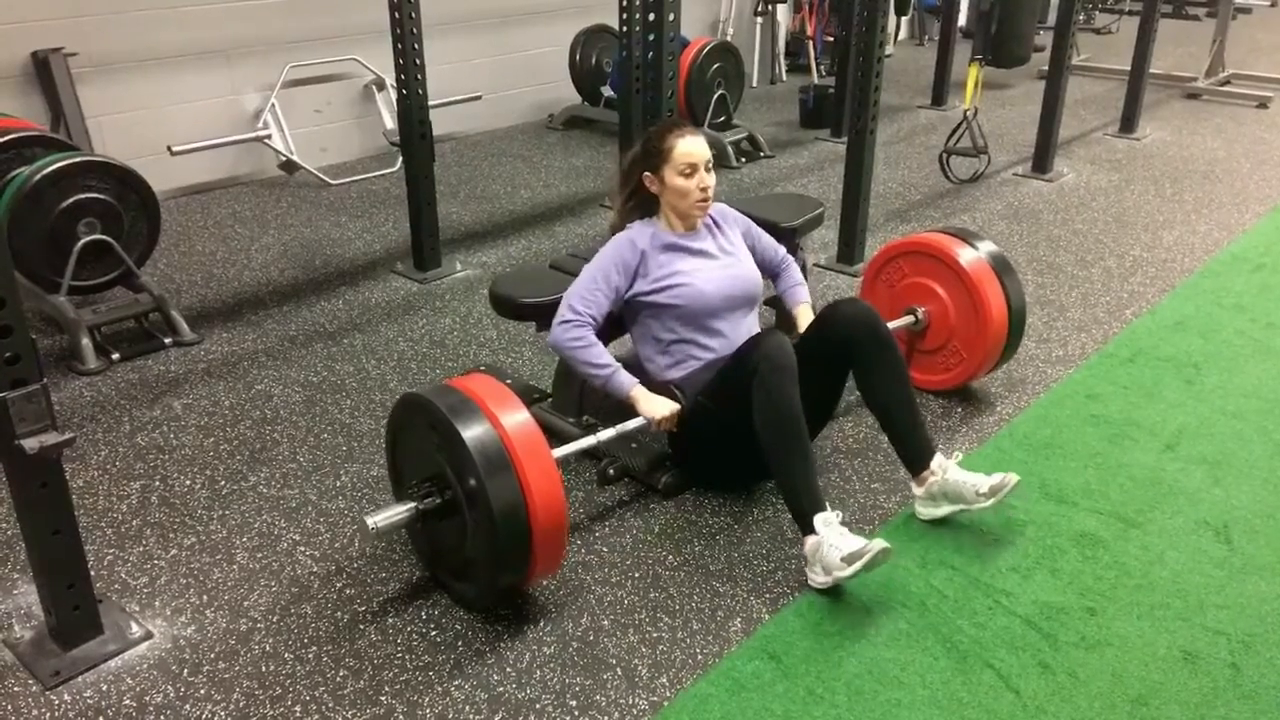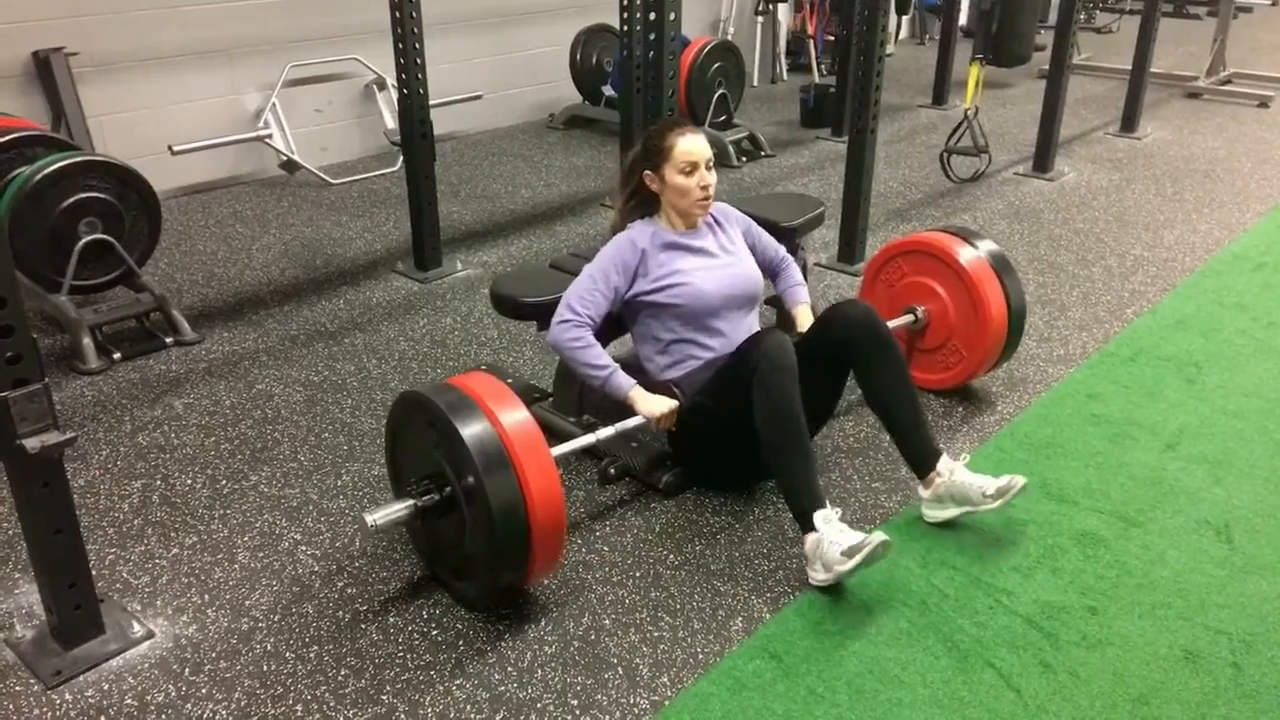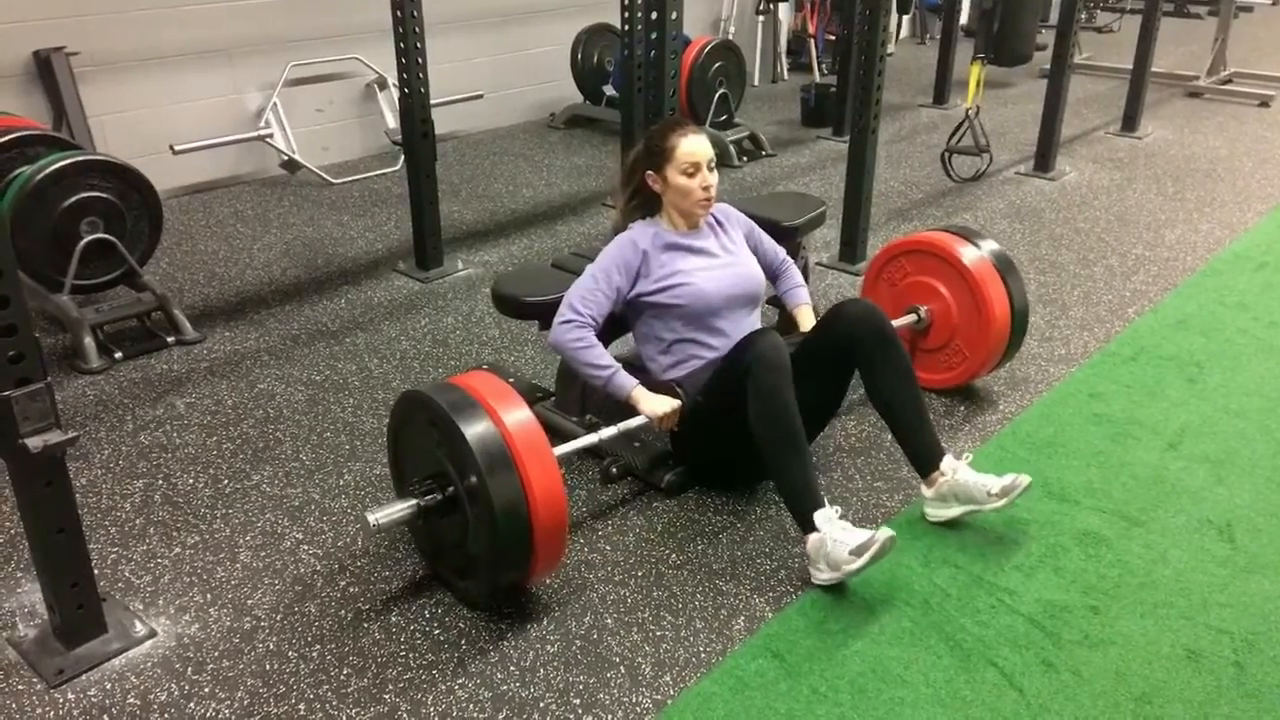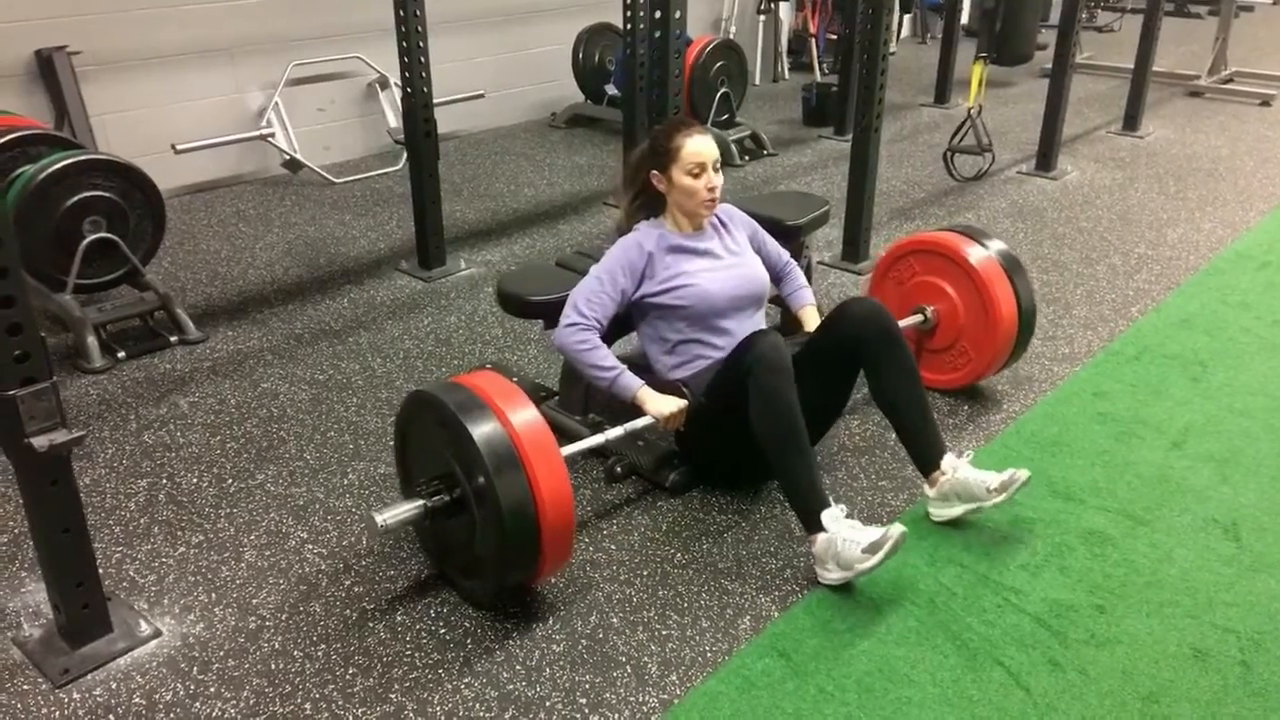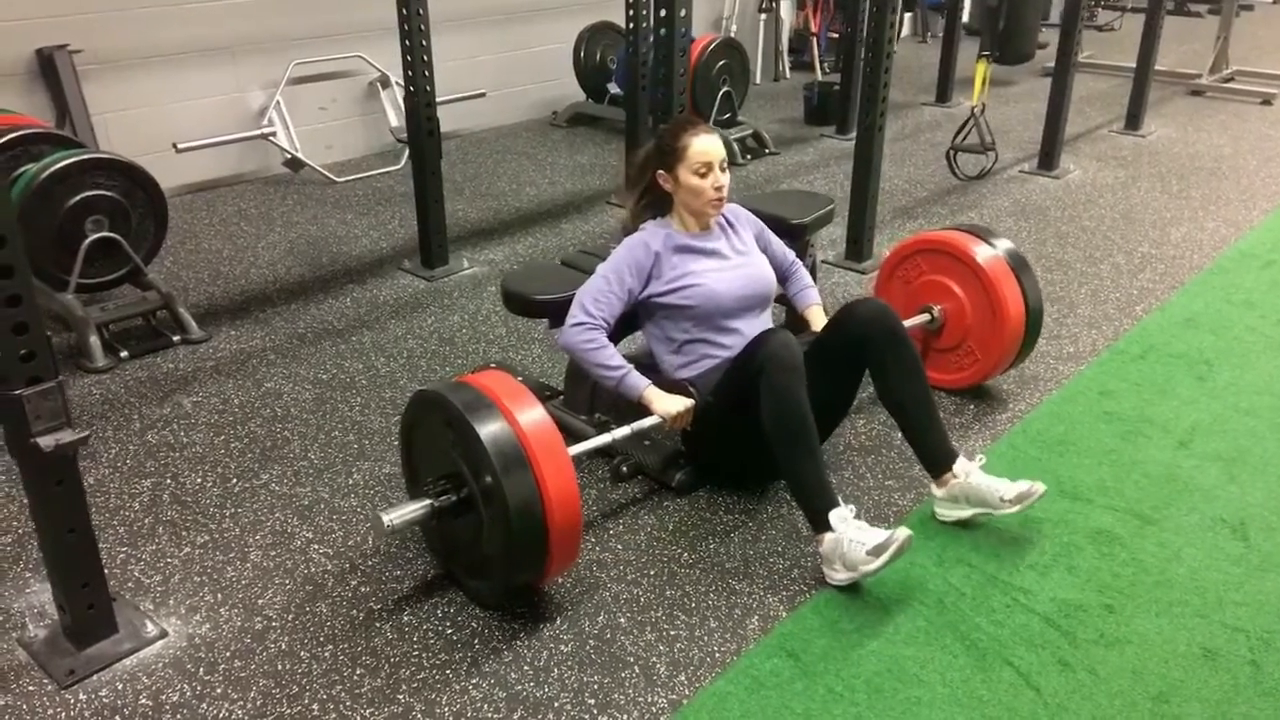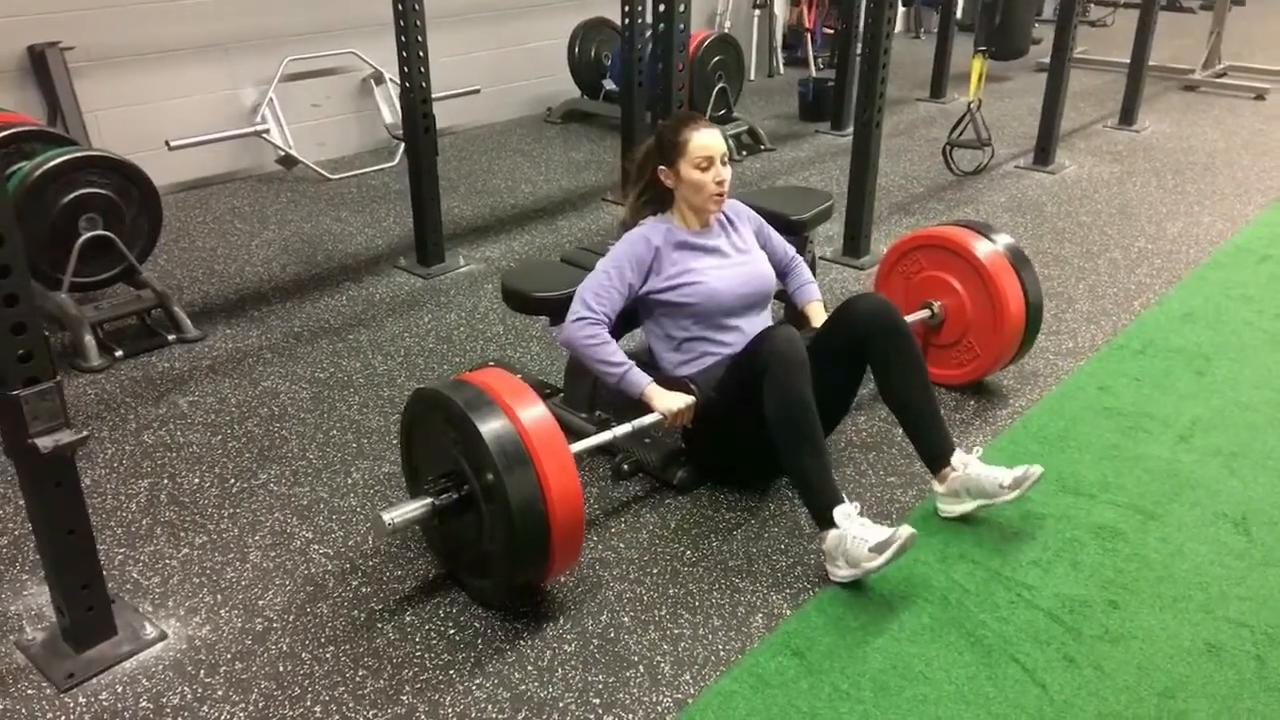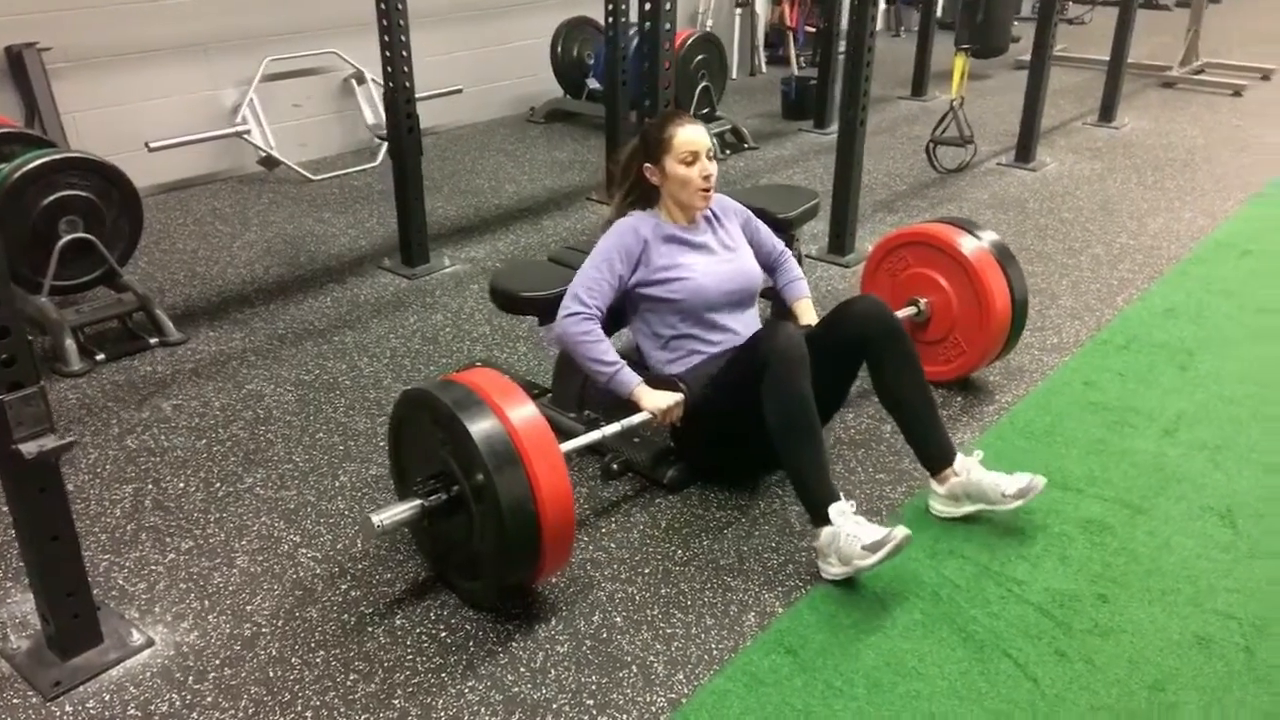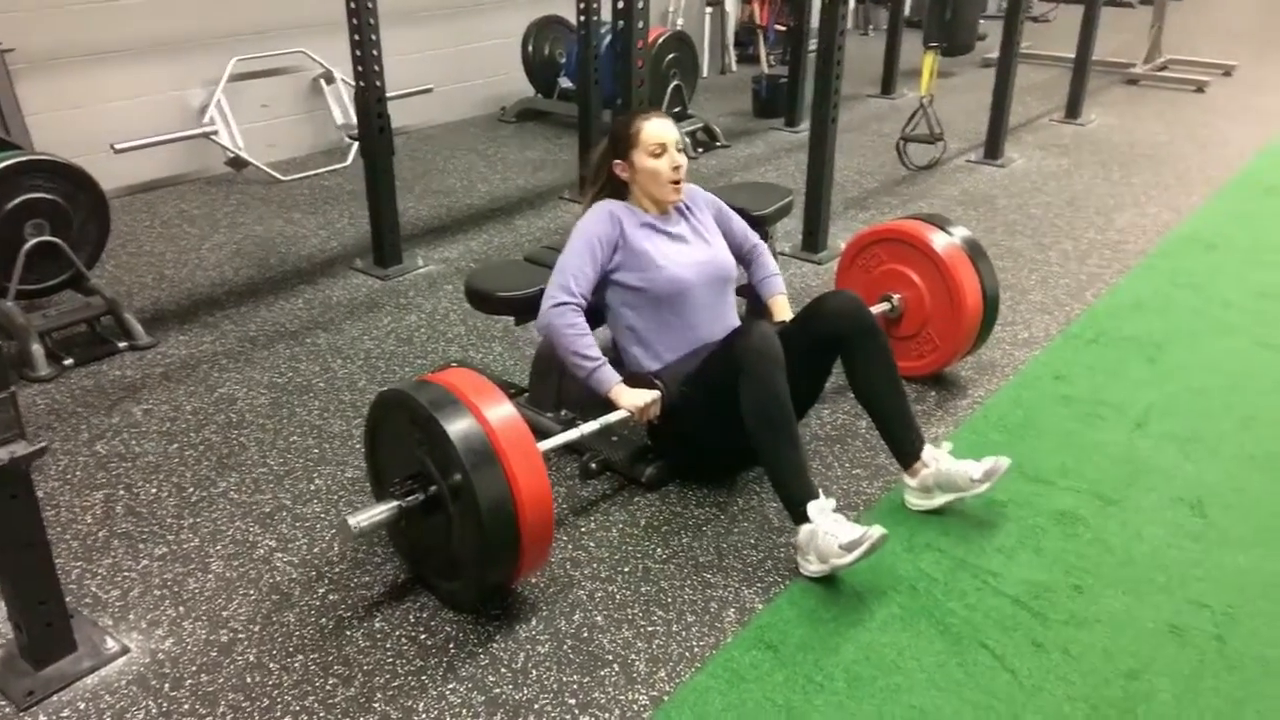
dt=0.2s
person 1, frame 1
left shoulder: (724, 220)
right shoulder: (633, 246)
left elbow: (783, 264)
right elbow: (568, 329)
left wrist: (809, 327)
right wrist: (639, 394)
left hip: (770, 400)
right hip: (705, 422)
left knee: (851, 316)
right knee: (769, 346)
left ankle: (931, 476)
right ankle: (819, 539)
person 1, frame 2
left shoulder: (725, 219)
right shoulder: (634, 246)
left elbow: (782, 264)
right elbow: (567, 328)
left wrist: (808, 328)
right wrist: (636, 394)
left hip: (770, 398)
right hip: (704, 421)
left knee: (851, 317)
right knee: (769, 345)
left ankle: (938, 478)
right ankle: (820, 535)
person 1, frame 3
left shoulder: (726, 219)
right shoulder: (635, 247)
left elbow: (781, 265)
right elbow: (568, 328)
left wrist: (808, 327)
right wrist: (639, 394)
left hip: (771, 396)
right hip: (707, 421)
left knee: (857, 317)
right knee: (763, 346)
left ankle: (941, 477)
right ankle: (821, 536)
person 1, frame 4
left shoulder: (730, 220)
right shoulder: (641, 248)
left elbow: (785, 268)
right elbow: (573, 331)
left wrist: (814, 326)
right wrist: (645, 396)
left hip: (775, 398)
right hip: (713, 421)
left knee: (862, 315)
right knee: (763, 346)
left ankle: (943, 476)
right ankle: (827, 535)
person 1, frame 5
left shoulder: (736, 220)
right shoulder: (646, 248)
left elbow: (791, 268)
right elbow: (579, 330)
left wrist: (822, 329)
right wrist: (652, 395)
left hip: (783, 397)
right hip: (719, 420)
left knee: (868, 316)
right knee: (775, 345)
left ankle: (952, 479)
right ankle: (835, 535)
person 1, frame 6
left shoulder: (736, 216)
right shoulder: (647, 243)
left elbow: (790, 263)
right elbow: (580, 326)
left wrist: (822, 324)
right wrist: (653, 392)
left hip: (784, 396)
right hip: (718, 418)
left knee: (871, 311)
right knee: (779, 341)
left ankle: (952, 473)
right ankle: (838, 533)
person 1, frame 7
left shoulder: (724, 212)
right shoulder: (634, 235)
left elbow: (780, 258)
right elbow: (572, 321)
left wrist: (812, 324)
right wrist: (641, 392)
left hip: (773, 393)
right hip: (705, 414)
left knee: (866, 314)
right knee: (778, 338)
left ankle: (950, 476)
right ankle: (833, 530)
person 1, frame 8
left shoulder: (696, 202)
right shoulder: (608, 220)
left elbow: (755, 252)
right elbow: (557, 312)
left wrist: (786, 321)
right wrist: (617, 389)
left hip: (748, 389)
right hip: (680, 409)
left knee: (841, 308)
right knee: (754, 338)
left ankle: (922, 468)
right ankle: (813, 527)
